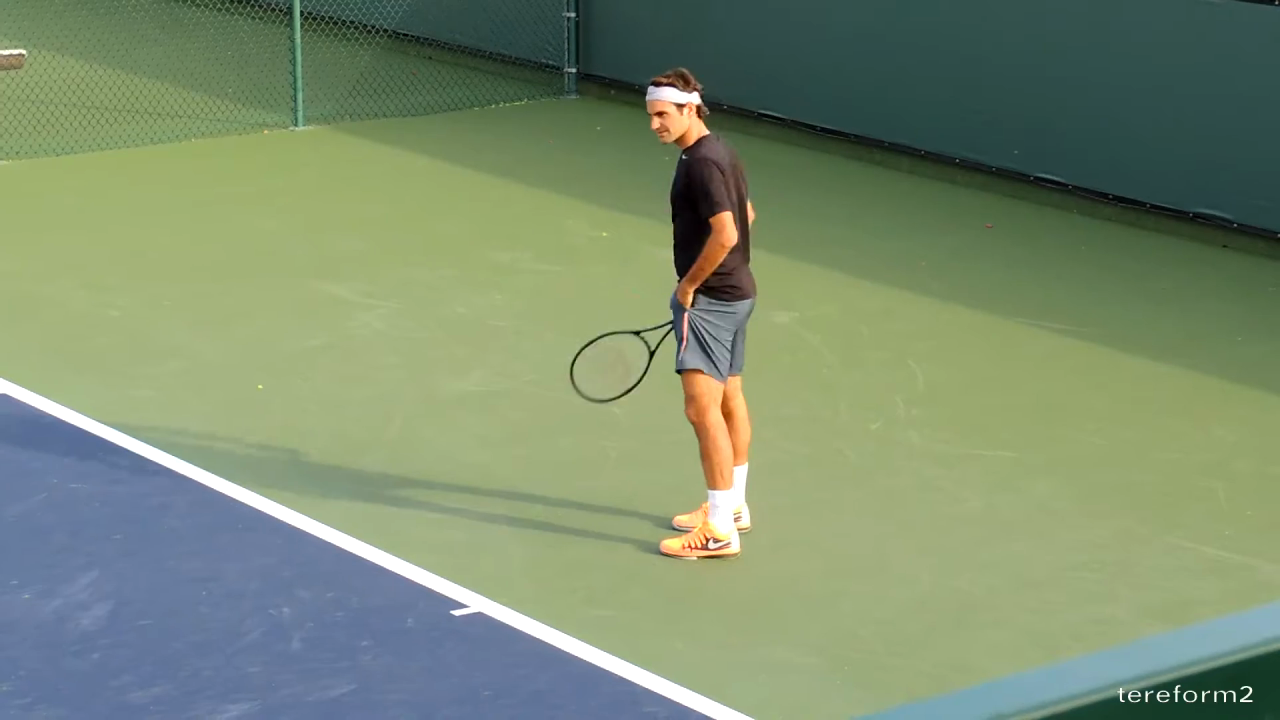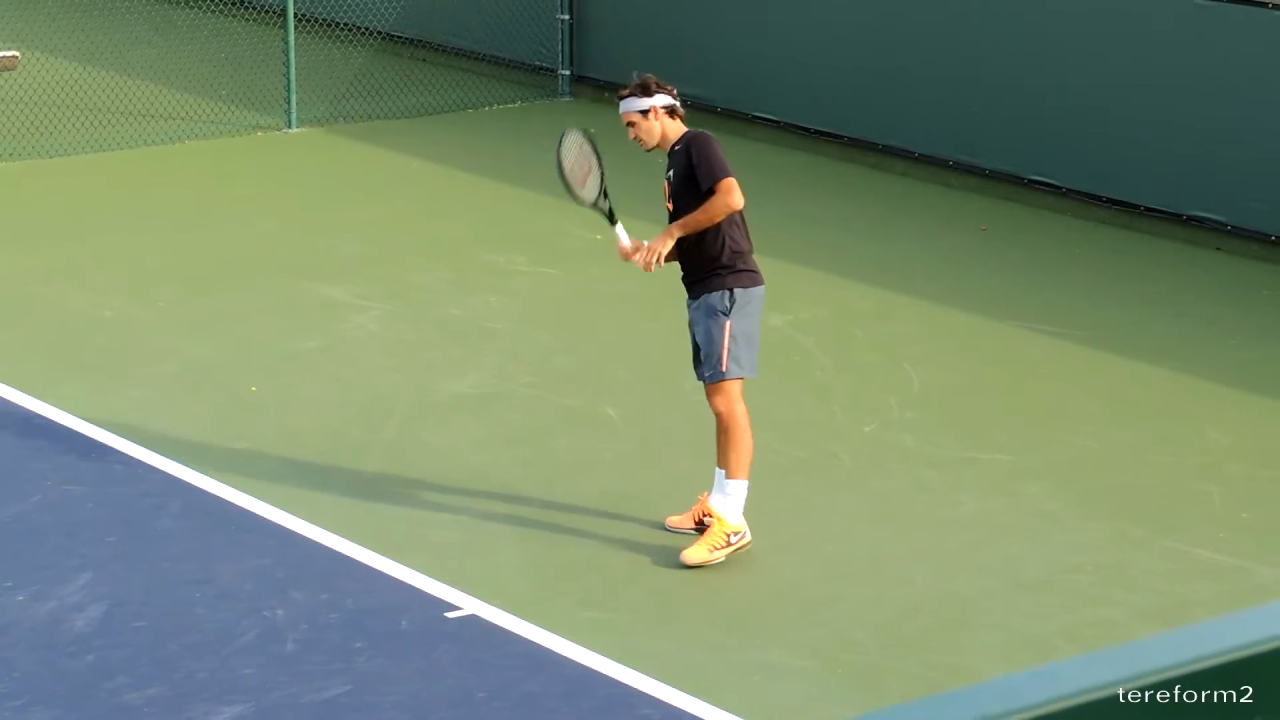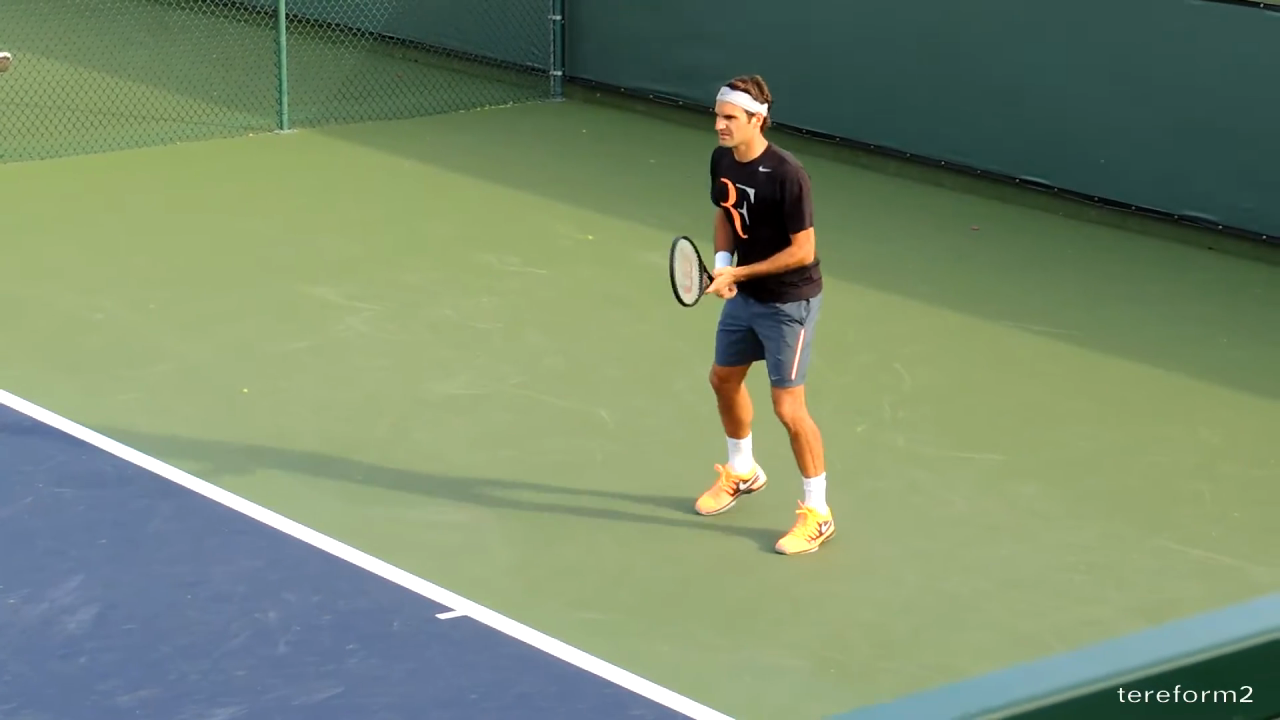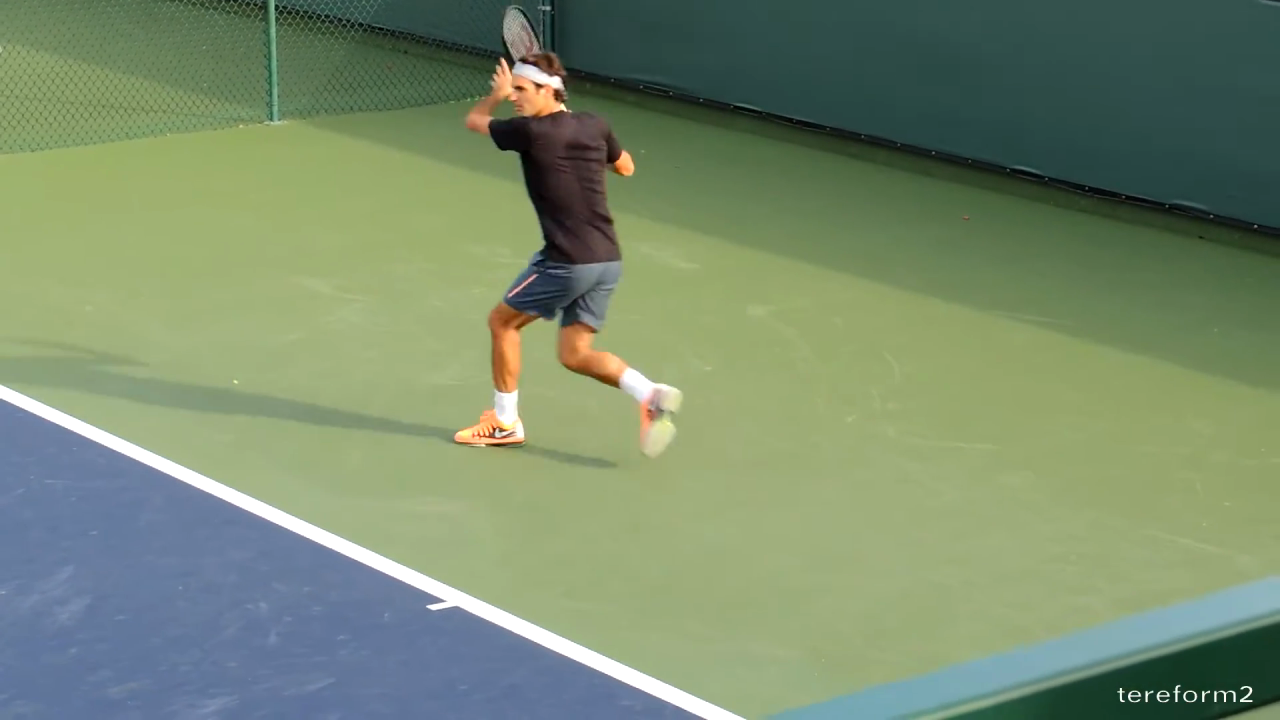
dt=1s
person 1, frame 1
left shoulder: (701, 162)
right shoulder: (717, 152)
left elbow: (725, 235)
right elbow: (747, 215)
left wrist: (686, 287)
left hip: (711, 300)
right hip: (733, 294)
left knee: (701, 409)
right knee: (728, 399)
left ankle: (719, 530)
right ankle: (732, 506)
person 1, frame 2
left shoulder: (699, 143)
right shoulder: (677, 164)
left elbow: (732, 198)
right elbow: (689, 244)
left wrist: (671, 232)
right wrist: (646, 250)
left hip: (729, 289)
right hip: (709, 291)
left knee: (725, 401)
right knee: (726, 400)
left ankle: (730, 522)
right ankle: (719, 506)
person 1, frame 3
left shoulder: (787, 173)
right shoulder: (721, 160)
left elbow: (804, 250)
left wrist: (737, 273)
right wrist: (721, 262)
left hip: (790, 300)
right hip: (745, 295)
left knee: (788, 407)
right knee: (723, 380)
left ankle: (818, 513)
right ankle: (742, 472)
person 1, frame 4
left shoulder: (529, 131)
right shoulder: (595, 125)
left elbow: (474, 120)
right elbow: (626, 167)
left wrist: (494, 92)
left hip: (567, 261)
right hip: (607, 258)
left knee: (501, 322)
right knee: (575, 354)
left ankle: (504, 422)
right ankle: (652, 397)
